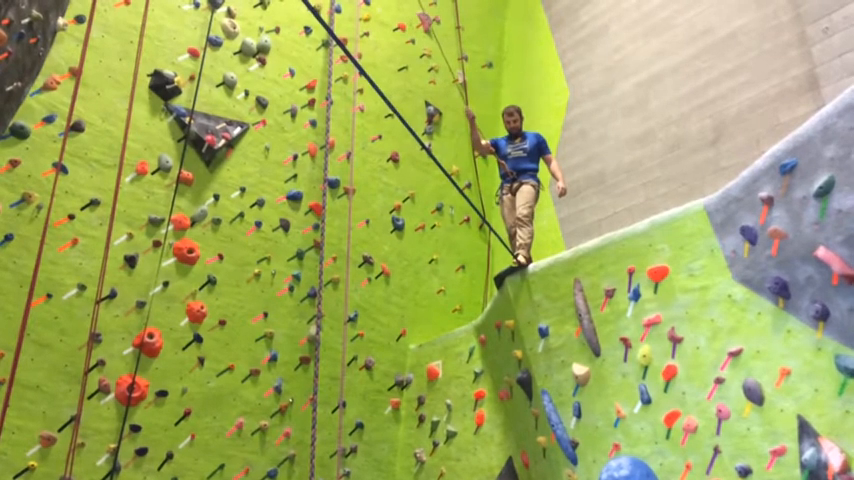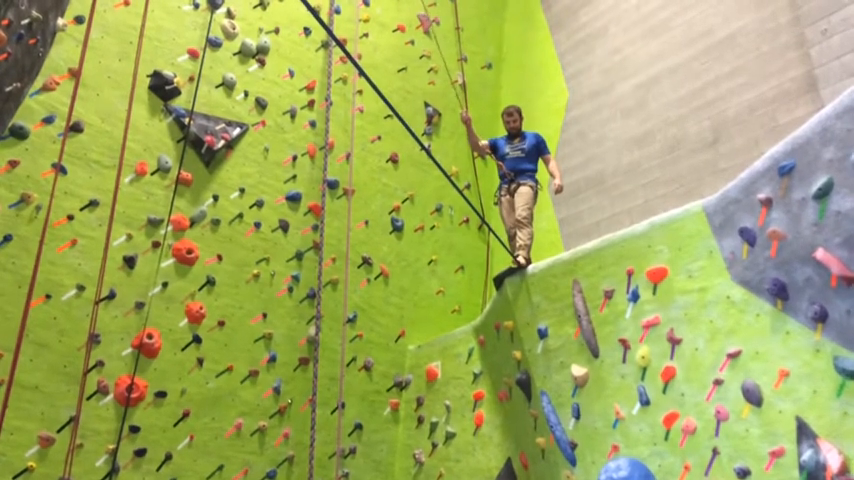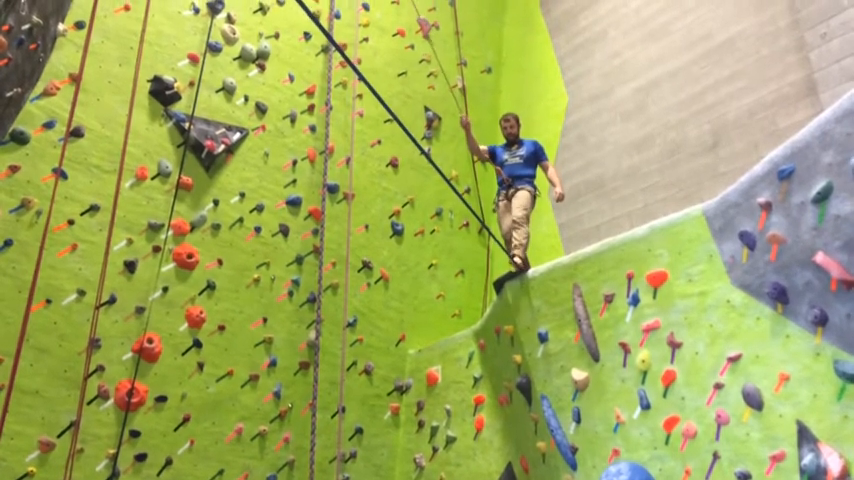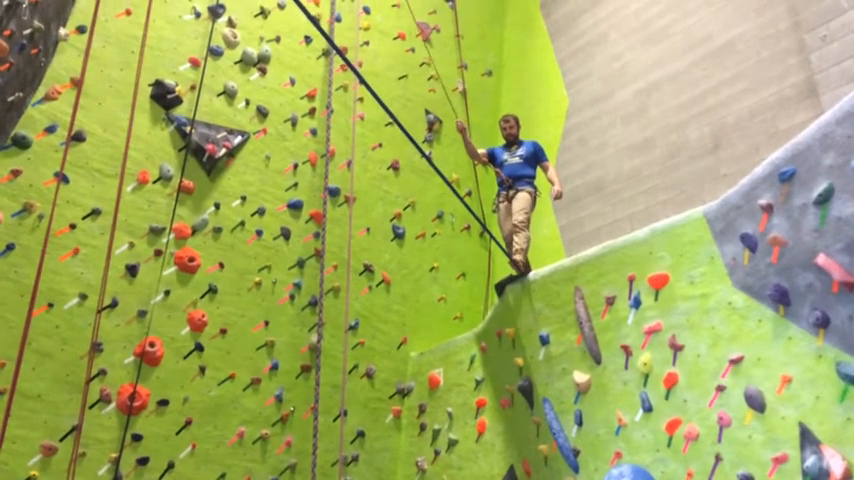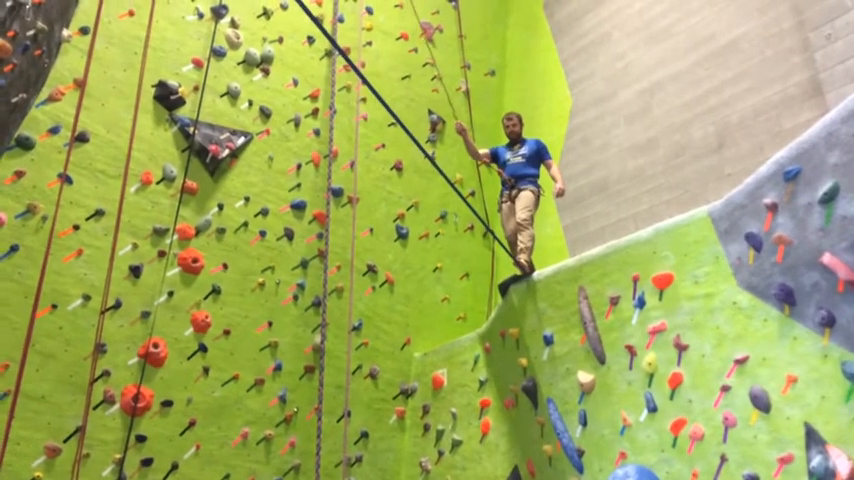
dt=0.5s
person 1, frame 1
left shoulder: (535, 138)
right shoulder: (499, 143)
left elbow: (550, 161)
right elbow: (479, 146)
left wrist: (560, 180)
right wrist: (472, 123)
left hip: (527, 182)
right hip: (507, 187)
left knee: (523, 216)
right knee: (512, 227)
left ankle: (523, 255)
right ankle: (525, 263)
person 1, frame 2
left shoulder: (535, 138)
right shoulder: (498, 143)
left elbow: (549, 161)
right elbow: (477, 147)
left wrist: (557, 178)
right wrist: (468, 126)
left hip: (526, 183)
right hip: (505, 188)
left knee: (523, 218)
right knee: (511, 228)
left ankle: (523, 256)
right ankle: (523, 265)
person 1, frame 3
left shoulder: (532, 145)
right shoulder: (497, 150)
left elbow: (548, 168)
right elbow: (476, 151)
left wrist: (557, 186)
right wrist: (468, 131)
left hip: (524, 188)
right hip: (503, 193)
left knee: (519, 218)
right knee: (507, 232)
left ankle: (518, 256)
right ankle: (524, 269)
person 1, frame 4
left shoulder: (532, 146)
right shoulder: (496, 151)
left elbow: (547, 168)
right elbow: (475, 155)
left wrist: (556, 184)
right wrist: (465, 135)
left hip: (524, 189)
right hip: (503, 194)
left knee: (520, 222)
right knee: (508, 235)
left ankle: (519, 260)
right ankle: (525, 273)
person 1, frame 5
left shoulder: (535, 144)
right shoulder: (499, 151)
left elbow: (551, 165)
right elbow: (477, 154)
left wrist: (559, 182)
right wrist: (465, 136)
left hip: (527, 188)
right hip: (507, 193)
left knee: (523, 220)
right knee: (511, 235)
left ankle: (524, 259)
right ankle: (528, 271)
